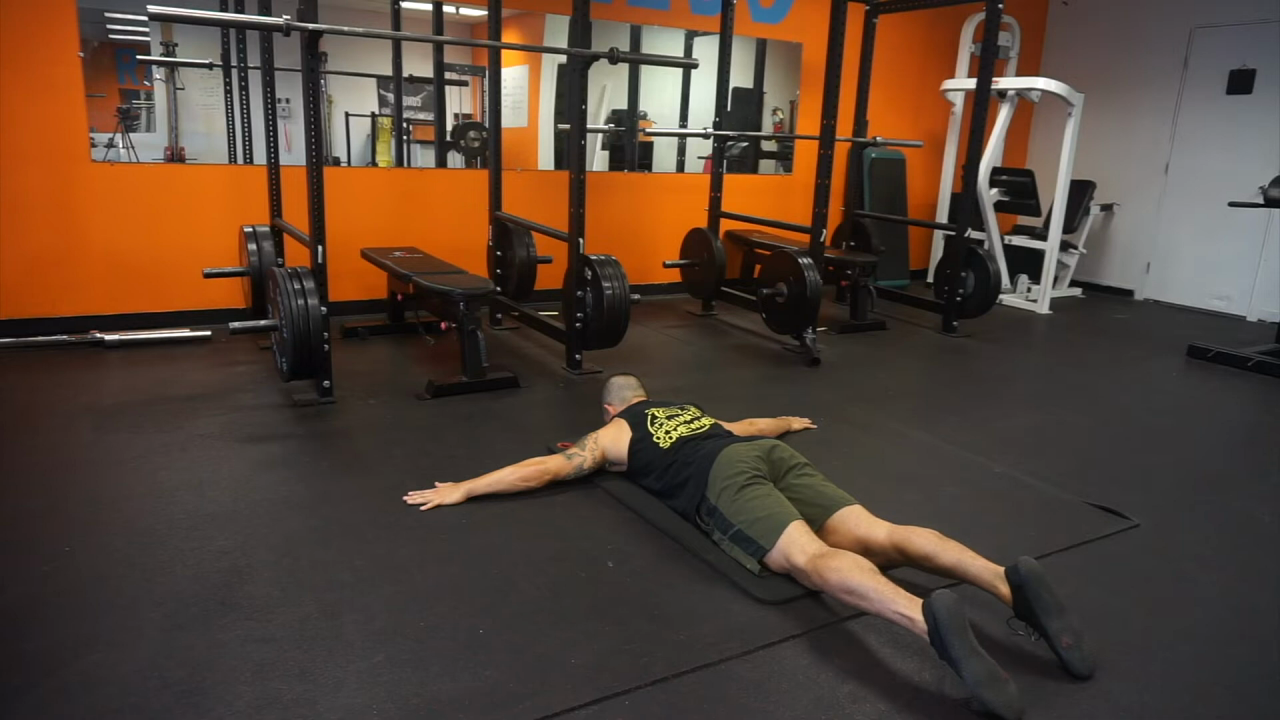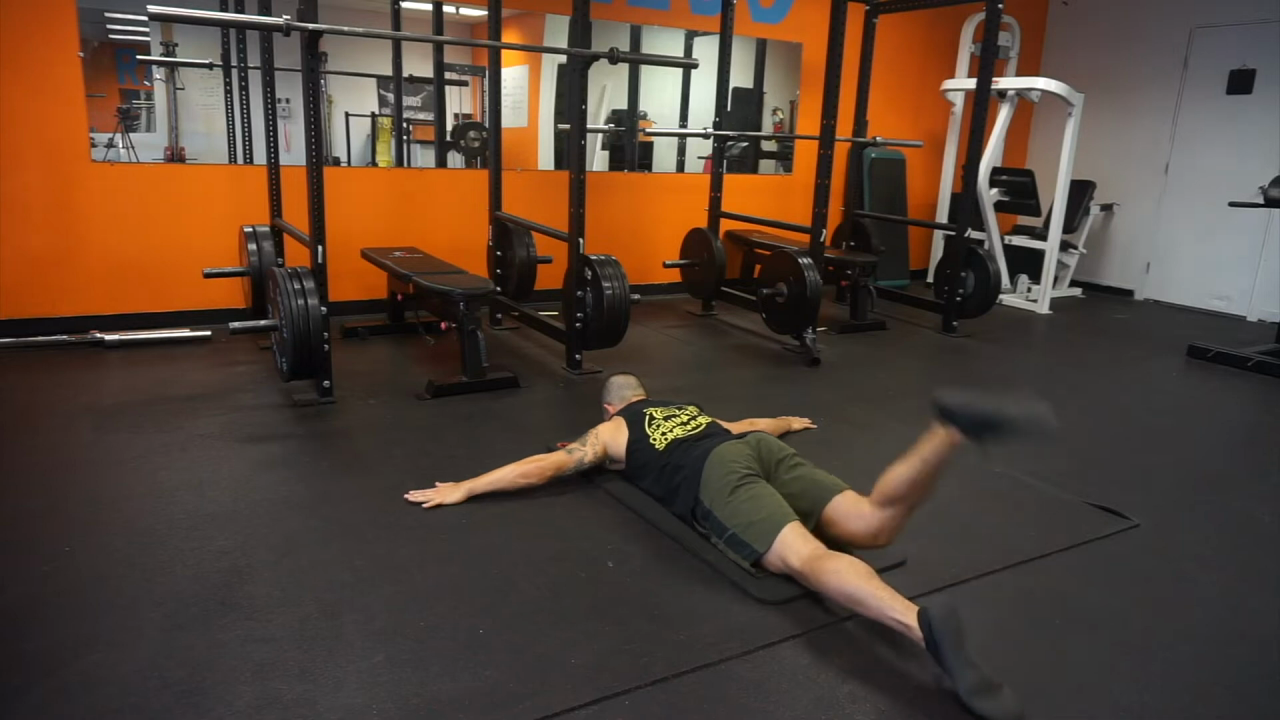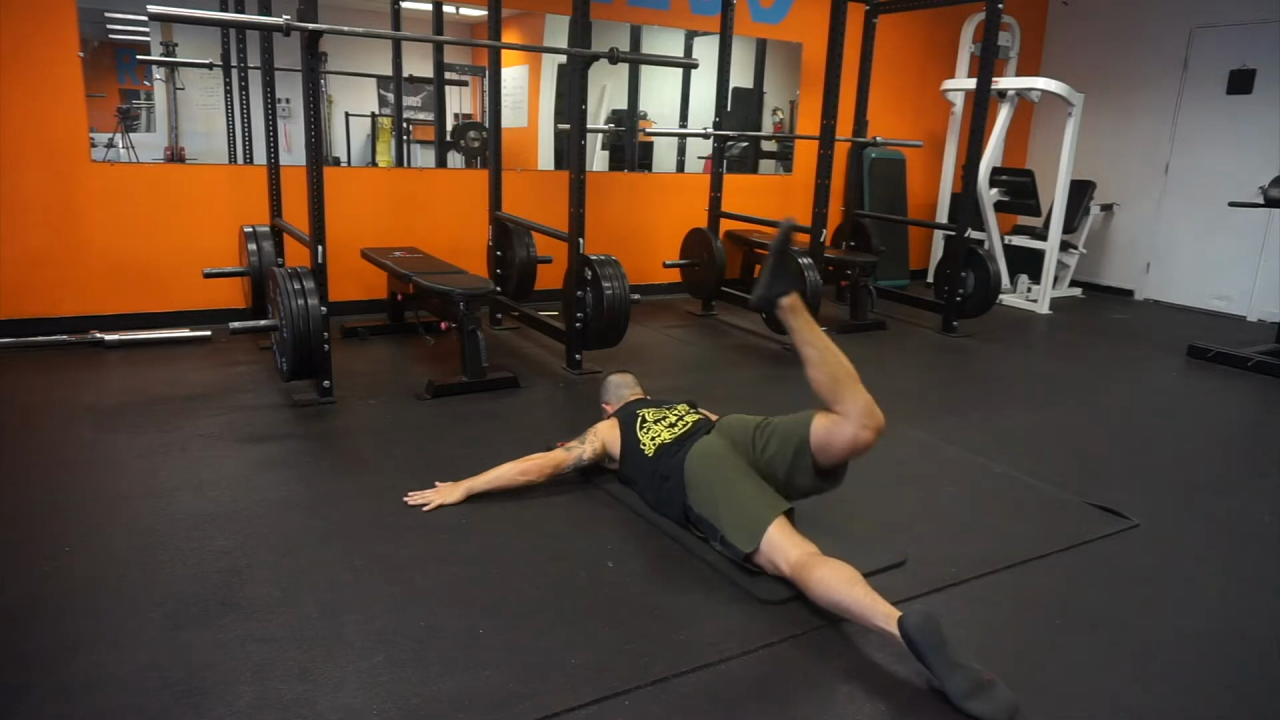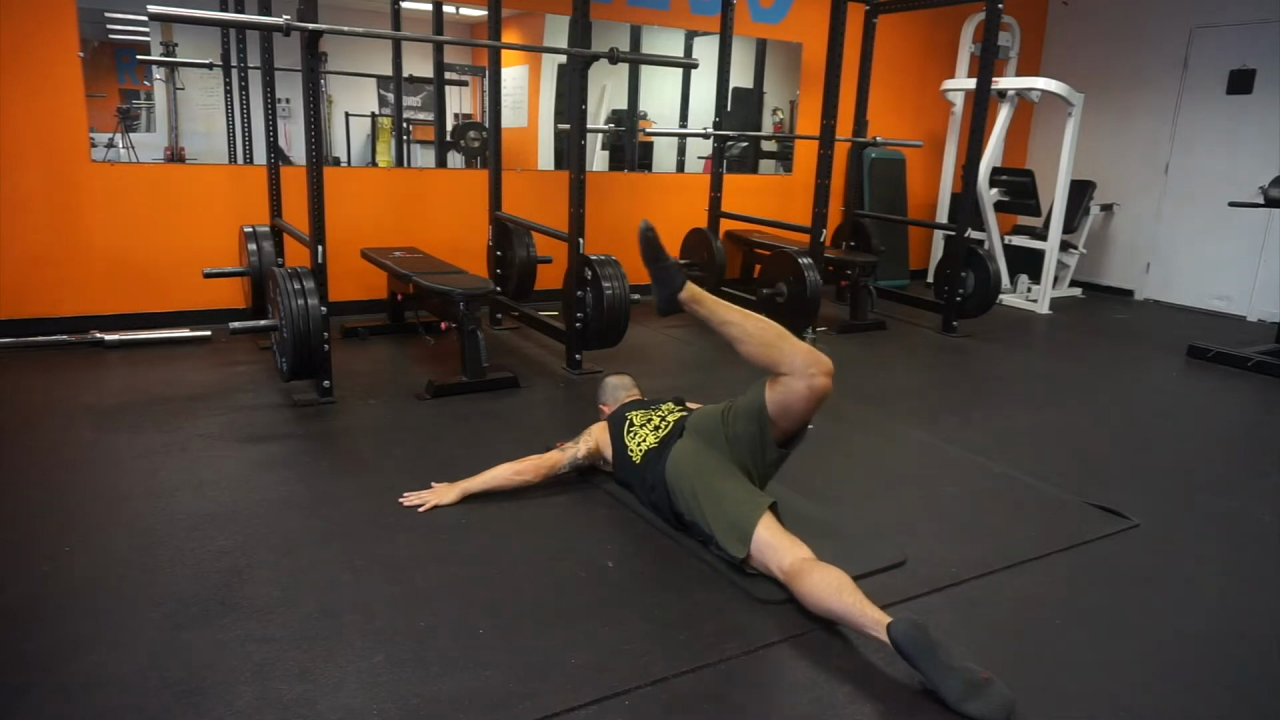
dt=0.7s
person 1, frame 1
left shoulder: (612, 434)
right shoulder: (689, 410)
left elbow: (544, 469)
right elbow: (755, 425)
left wrist: (461, 490)
right wrist: (787, 423)
left hip: (726, 481)
right hip: (772, 455)
left knee: (812, 559)
right knee: (876, 537)
left ankle: (926, 617)
right ankle: (1008, 582)
person 1, frame 2
left shoulder: (610, 432)
right shoulder: (685, 408)
left elbow: (545, 465)
right elbow: (748, 424)
left wrist: (464, 487)
right wrist: (788, 422)
left hip: (720, 480)
right hip: (758, 450)
left knee: (811, 559)
right knee: (872, 520)
left ankle: (923, 623)
right ankle: (951, 422)
person 1, frame 3
left shoulder: (606, 432)
right shoulder: (686, 407)
left elbow: (540, 465)
right elbow: (735, 420)
left wrist: (460, 488)
right wrist: (787, 423)
left hip: (702, 473)
right hip: (739, 434)
left knee: (798, 560)
left ankle: (905, 628)
right ankle: (785, 299)
person 1, frame 4
left shoulder: (599, 435)
right shoulder: (681, 401)
left elbow: (535, 467)
left wrist: (455, 489)
right wrist: (748, 431)
left hip: (688, 470)
right hip: (713, 430)
left knee: (792, 551)
right knee: (811, 384)
left ankle: (882, 613)
